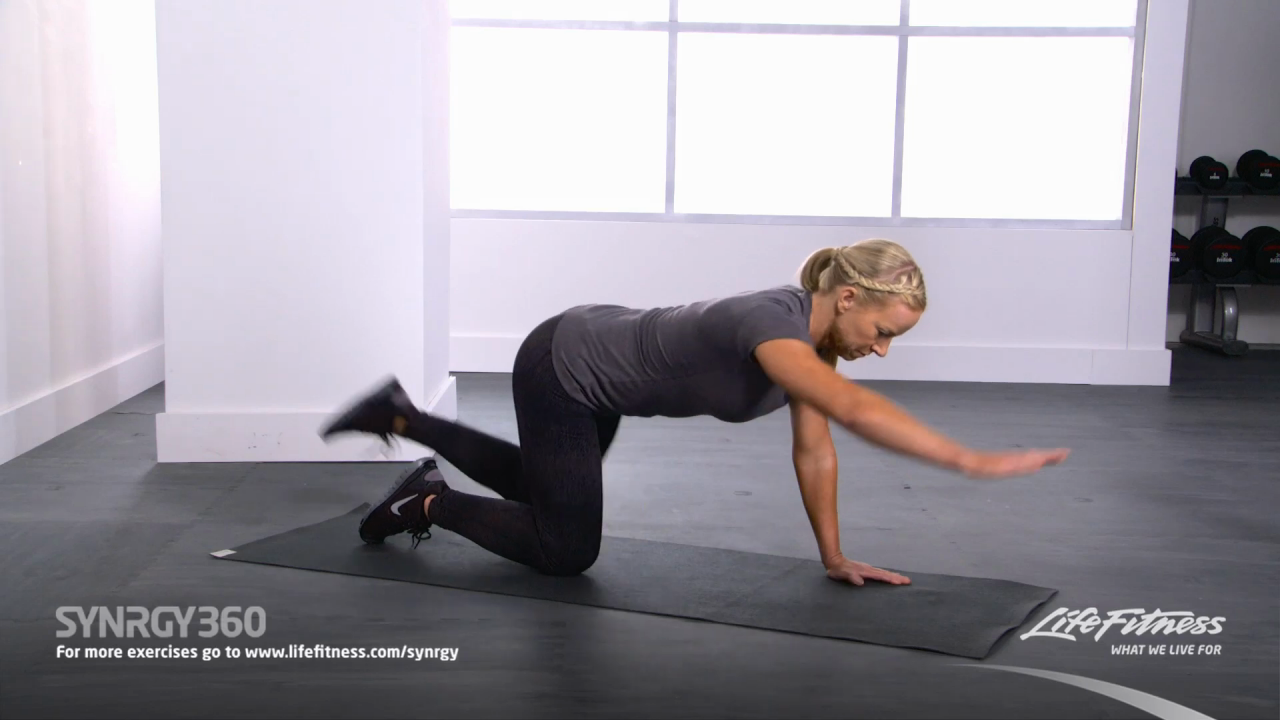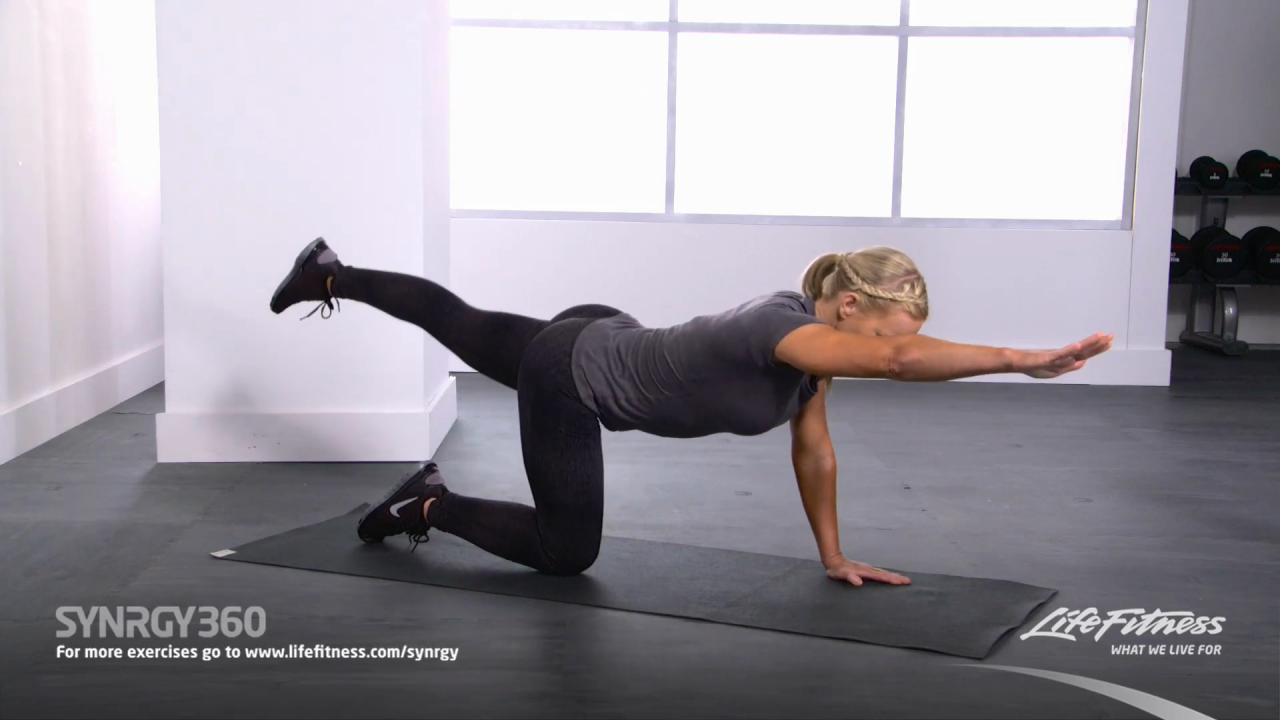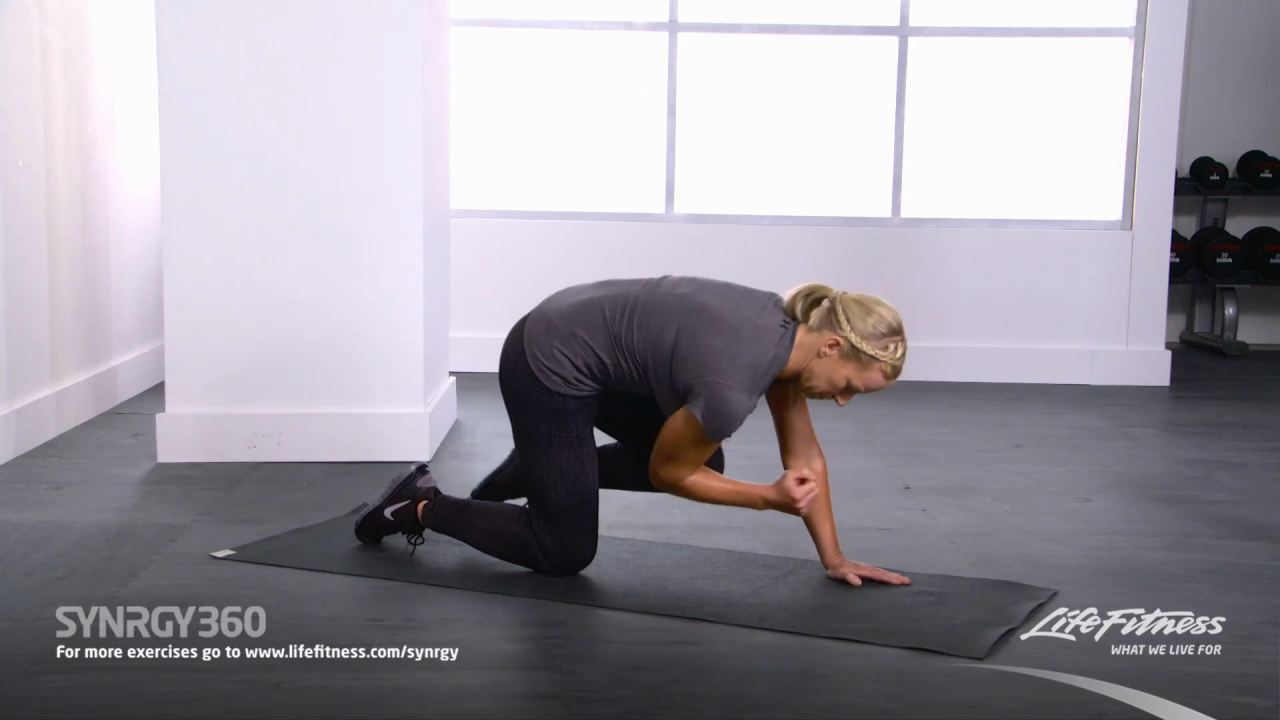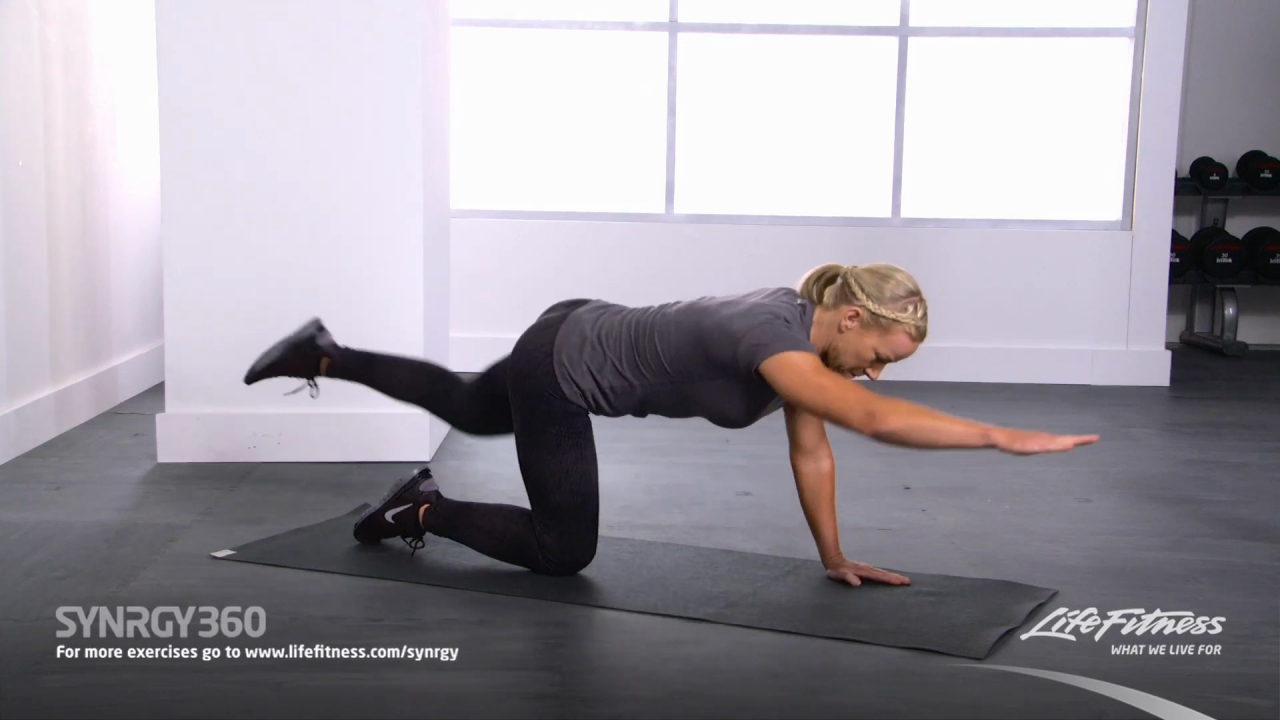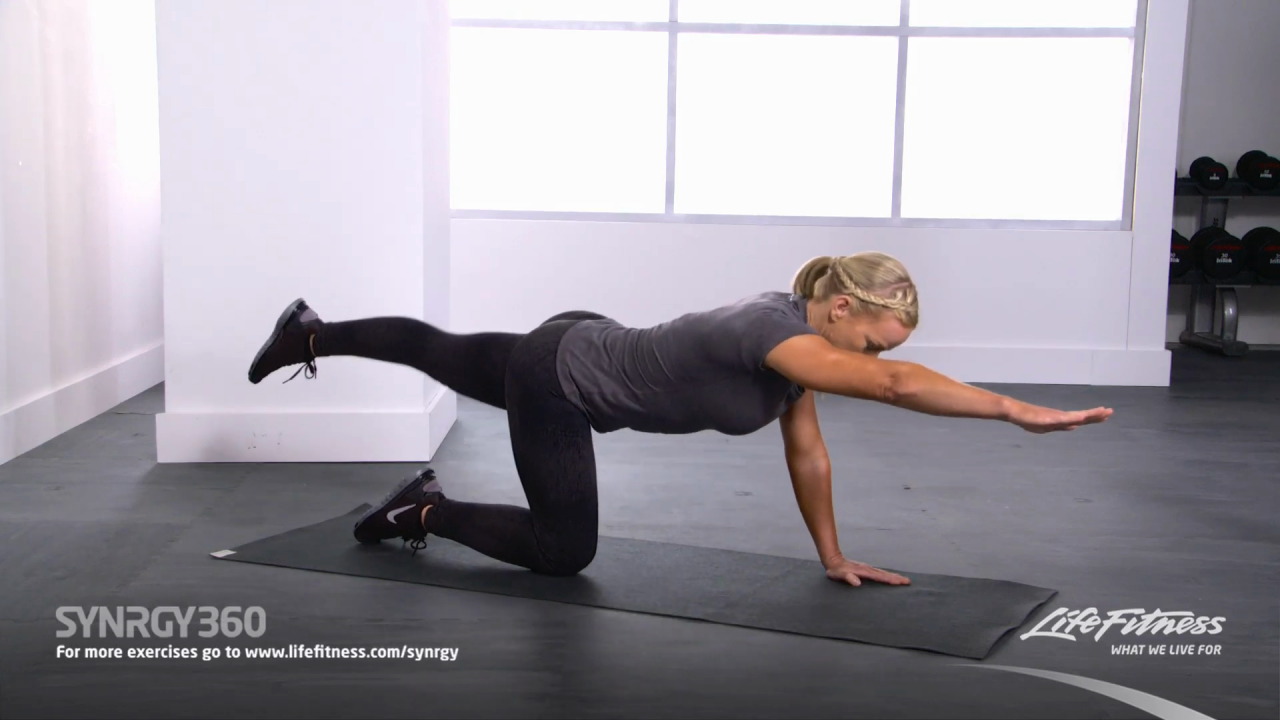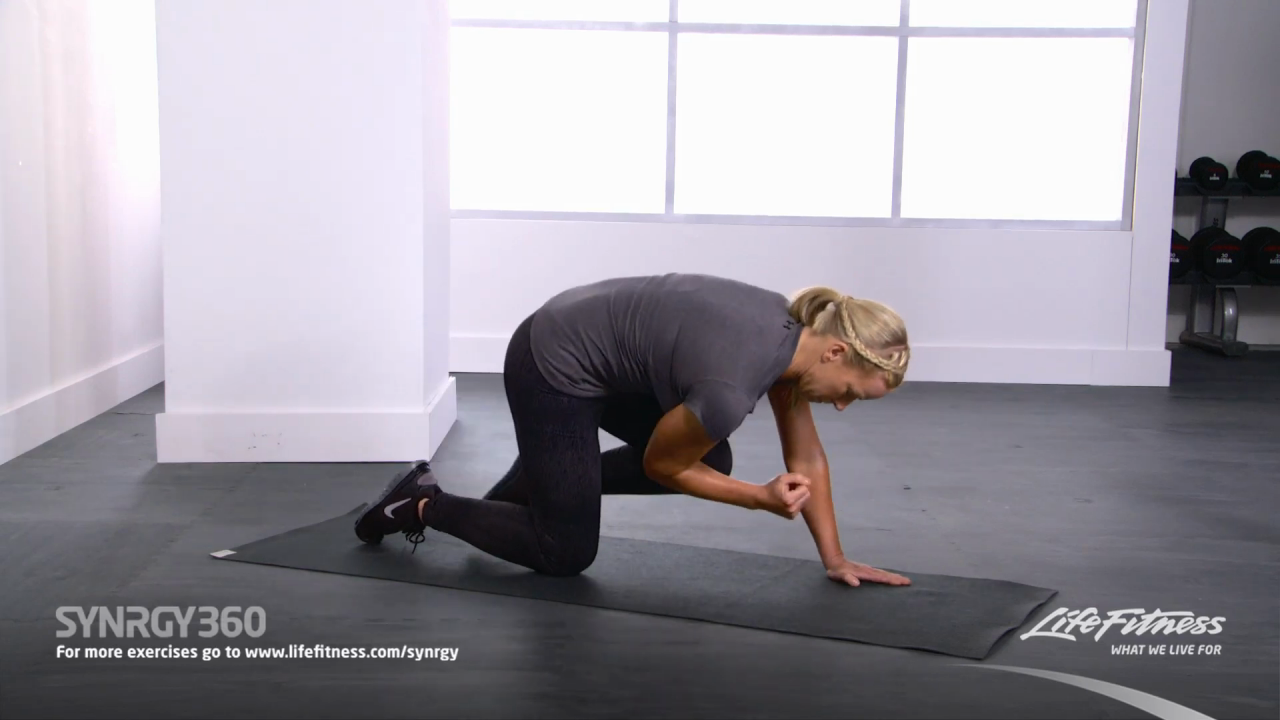
dt=0.7s
person 1, frame 1
left shoulder: (818, 326)
right shoulder: (775, 326)
left elbow: (814, 450)
right elbow: (856, 412)
left wrist: (835, 557)
right wrist: (977, 461)
left hip: (602, 354)
right hip: (558, 371)
left knee: (524, 481)
right knee: (569, 550)
left ankle: (395, 415)
right ankle: (429, 502)
person 1, frame 2
left shoulder: (809, 326)
right shoulder: (784, 332)
left elbow: (814, 452)
right elbow: (902, 360)
left wrist: (835, 558)
right wrist: (1027, 359)
left hip: (602, 341)
right hip: (567, 379)
left knee: (458, 325)
right knee: (568, 552)
left ankle: (328, 276)
right ankle: (429, 504)
person 1, frame 3
left shoulder: (792, 329)
right shoulder: (733, 385)
left elbow: (801, 452)
right elbow: (667, 473)
left wrist: (834, 557)
right wrist: (772, 499)
left hip: (599, 347)
right hip: (547, 364)
left knee: (704, 462)
right knee: (565, 553)
left ankle: (544, 464)
right ankle: (422, 506)
person 1, frame 4
left shoulder: (812, 320)
right shoulder: (773, 340)
left elbow: (812, 454)
right elbow: (876, 420)
left wrist: (838, 557)
right wrist: (1009, 438)
left hip: (586, 335)
right hip: (556, 373)
left knee: (469, 409)
right knee: (564, 551)
left ankle: (326, 356)
right ankle: (424, 510)
person 1, frame 5
left shoulder: (800, 322)
right shoulder: (774, 335)
left elbow: (807, 452)
right elbow: (897, 386)
left wrist: (834, 556)
right wrist: (1021, 411)
left hip: (582, 350)
right hip: (555, 380)
left knee: (451, 359)
right knee: (565, 550)
left ankle: (316, 334)
right ankle: (426, 510)
person 1, frame 6
left shoulder: (792, 331)
right shoulder: (732, 385)
left elbow: (805, 454)
right elbow: (661, 467)
left wrist: (835, 557)
right wrist: (766, 499)
left hip: (604, 351)
right hip: (552, 364)
left knee: (714, 461)
right knee: (566, 554)
left ankle: (546, 470)
right ankle: (423, 504)
